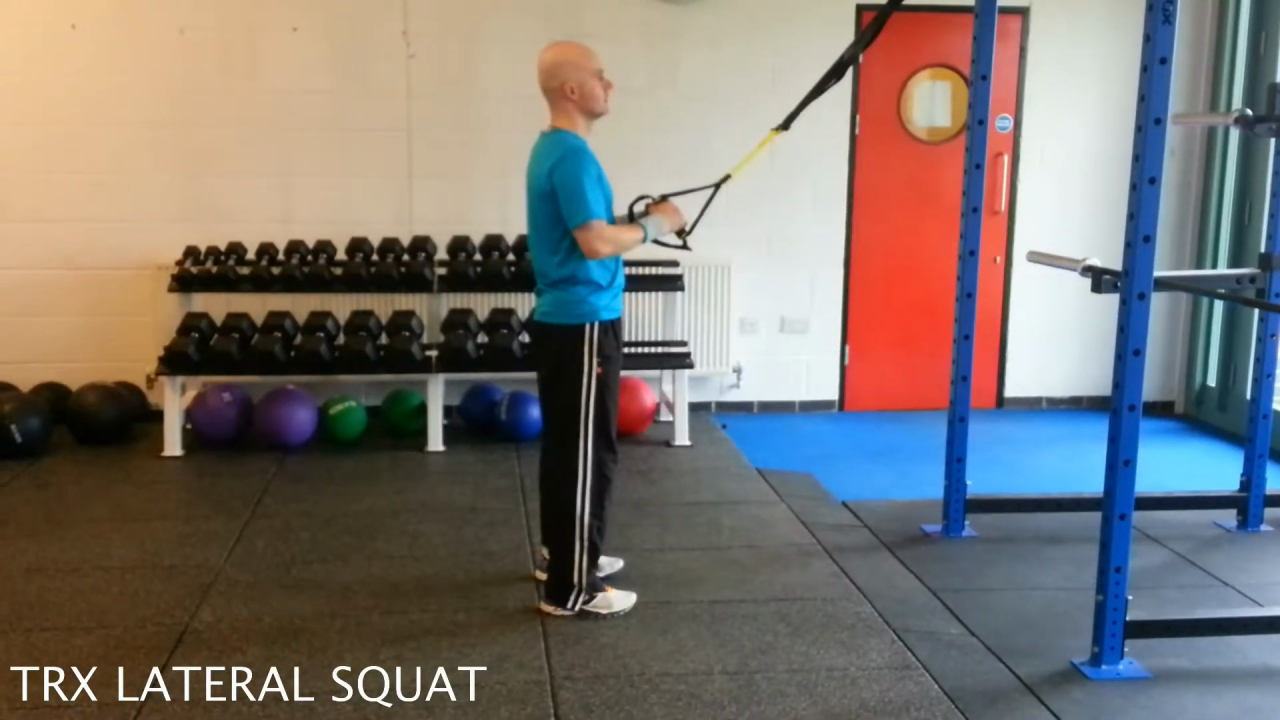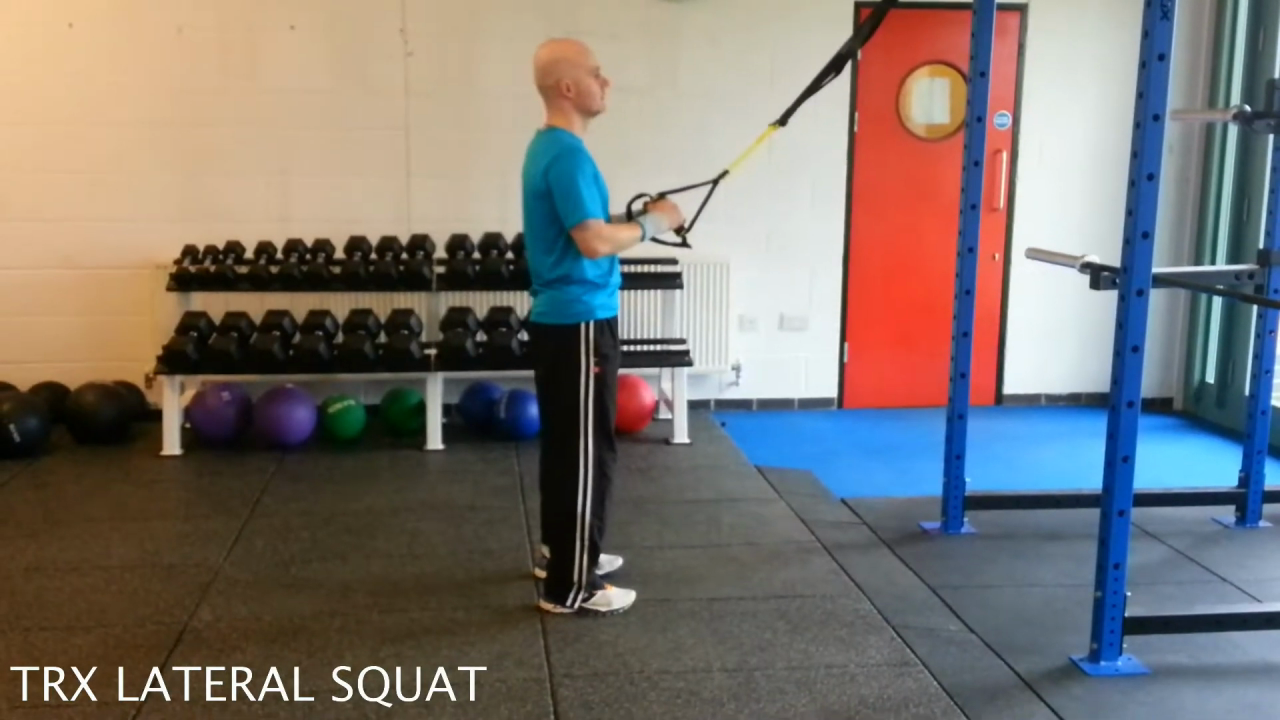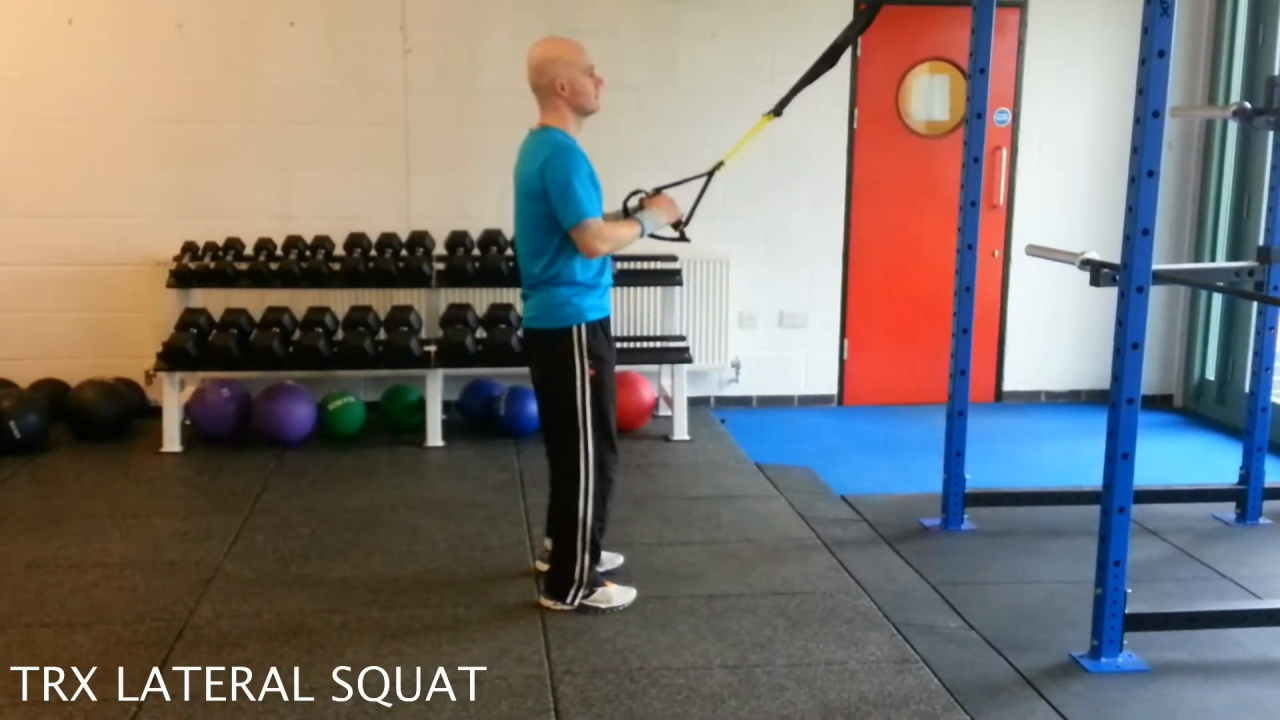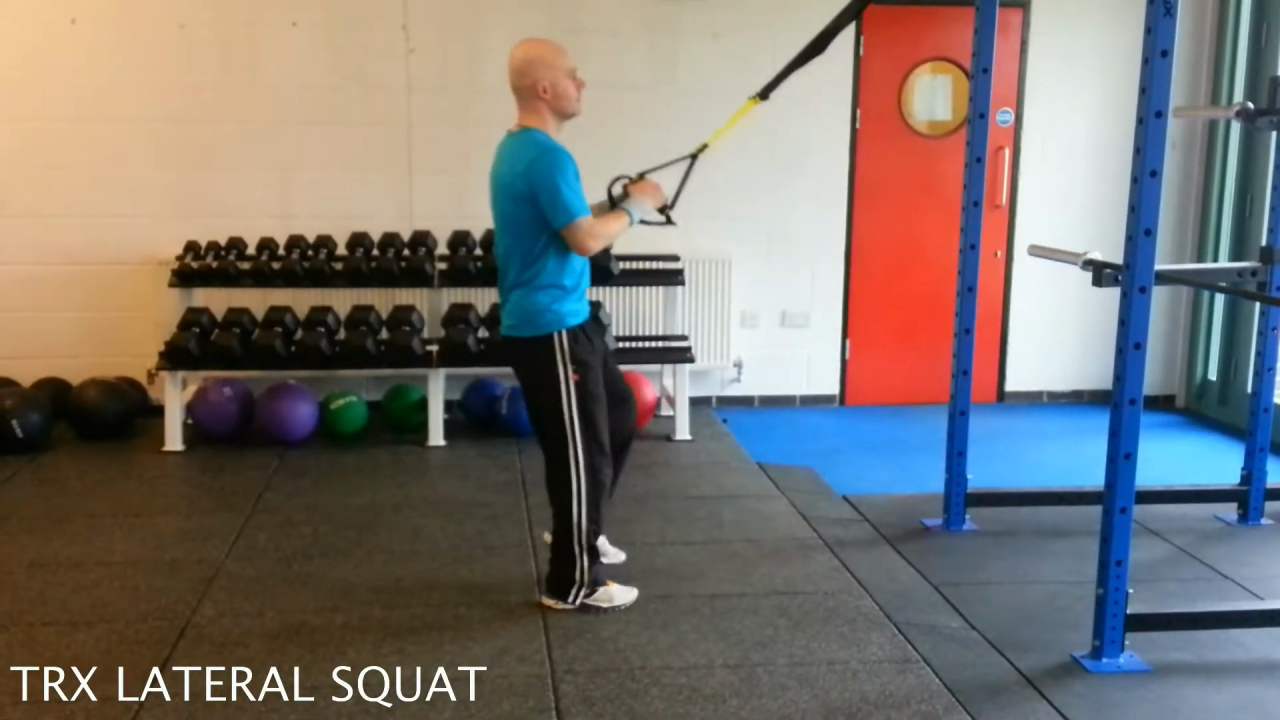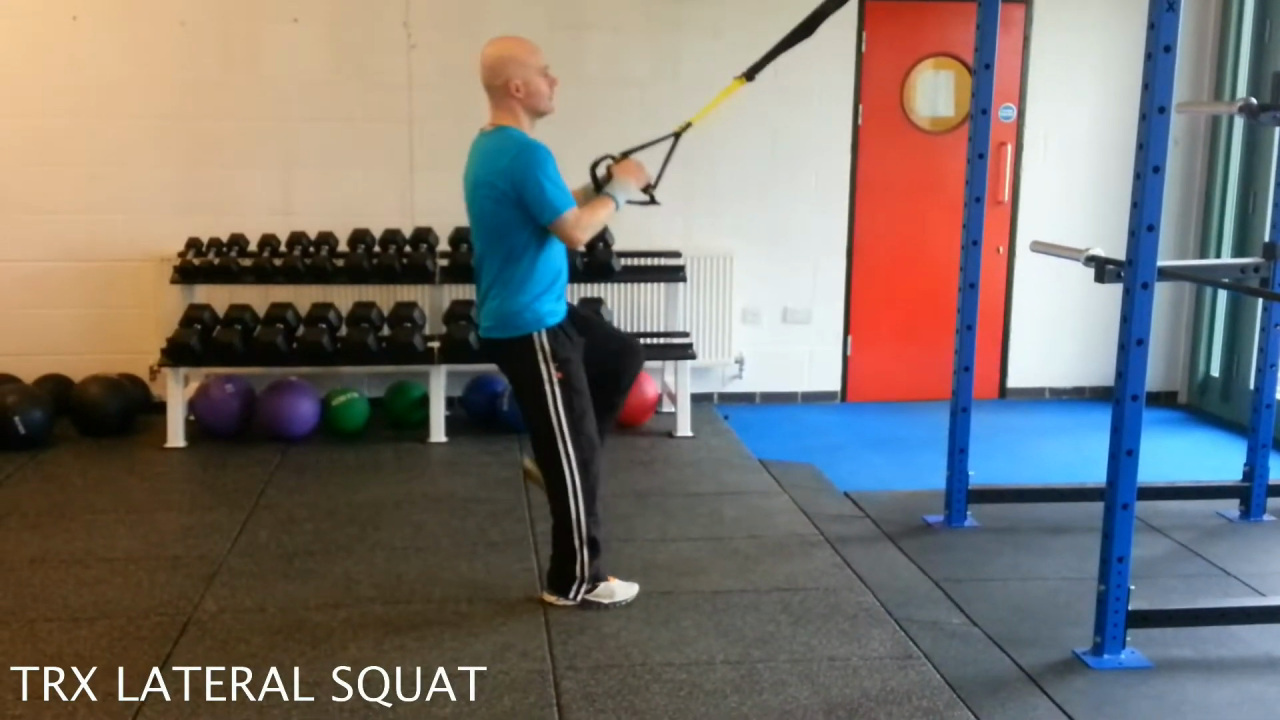
dt=0.3s
person 1, frame 1
left shoulder: (553, 148)
right shoulder: (572, 156)
right elbow: (595, 242)
left wrist: (634, 219)
right wrist: (653, 225)
left hip: (563, 318)
right hip: (582, 324)
left knee: (566, 447)
right knee: (588, 455)
left ankle: (562, 554)
right ankle: (570, 587)
person 1, frame 2
left shoulder: (550, 147)
right shoulder: (567, 154)
right elbow: (592, 241)
left wrist: (635, 218)
right wrist: (652, 222)
left hip: (561, 318)
right hip: (578, 324)
left knee: (566, 446)
right knee: (588, 454)
left ankle: (560, 551)
right ankle: (570, 585)
person 1, frame 3
left shoulder: (540, 147)
right shoulder: (561, 154)
right elbow: (594, 242)
left wrist: (630, 214)
right wrist: (650, 219)
left hip: (557, 319)
right hip: (572, 324)
left knee: (575, 444)
right knee: (592, 450)
left ankle: (562, 546)
right ankle: (570, 583)
person 1, frame 4
left shoulder: (516, 148)
right shoulder: (545, 156)
right elbow: (585, 239)
left wrist: (615, 204)
right wrist: (636, 206)
left hip: (550, 321)
right hip: (551, 330)
left knee: (619, 418)
right knee: (584, 451)
left ankle: (578, 536)
right ankle: (572, 583)
person 1, frame 5
left shoulder: (492, 146)
right shoulder: (522, 153)
right elbow: (576, 232)
left wrist: (599, 188)
right wrist: (620, 189)
left hip: (534, 311)
right hip: (528, 328)
left knee: (625, 357)
right knee: (577, 453)
left ankle: (551, 453)
right ankle: (574, 582)
